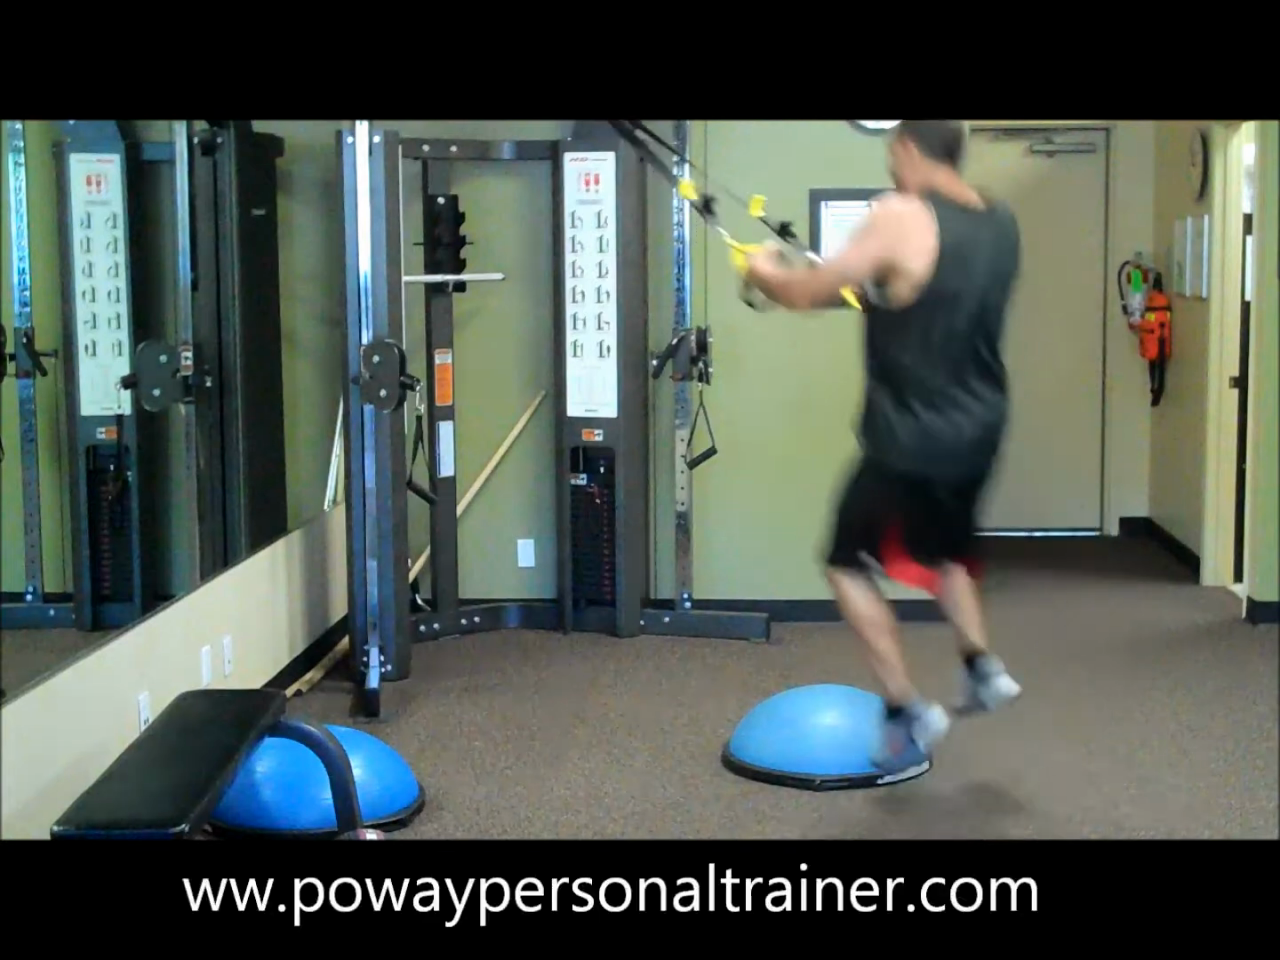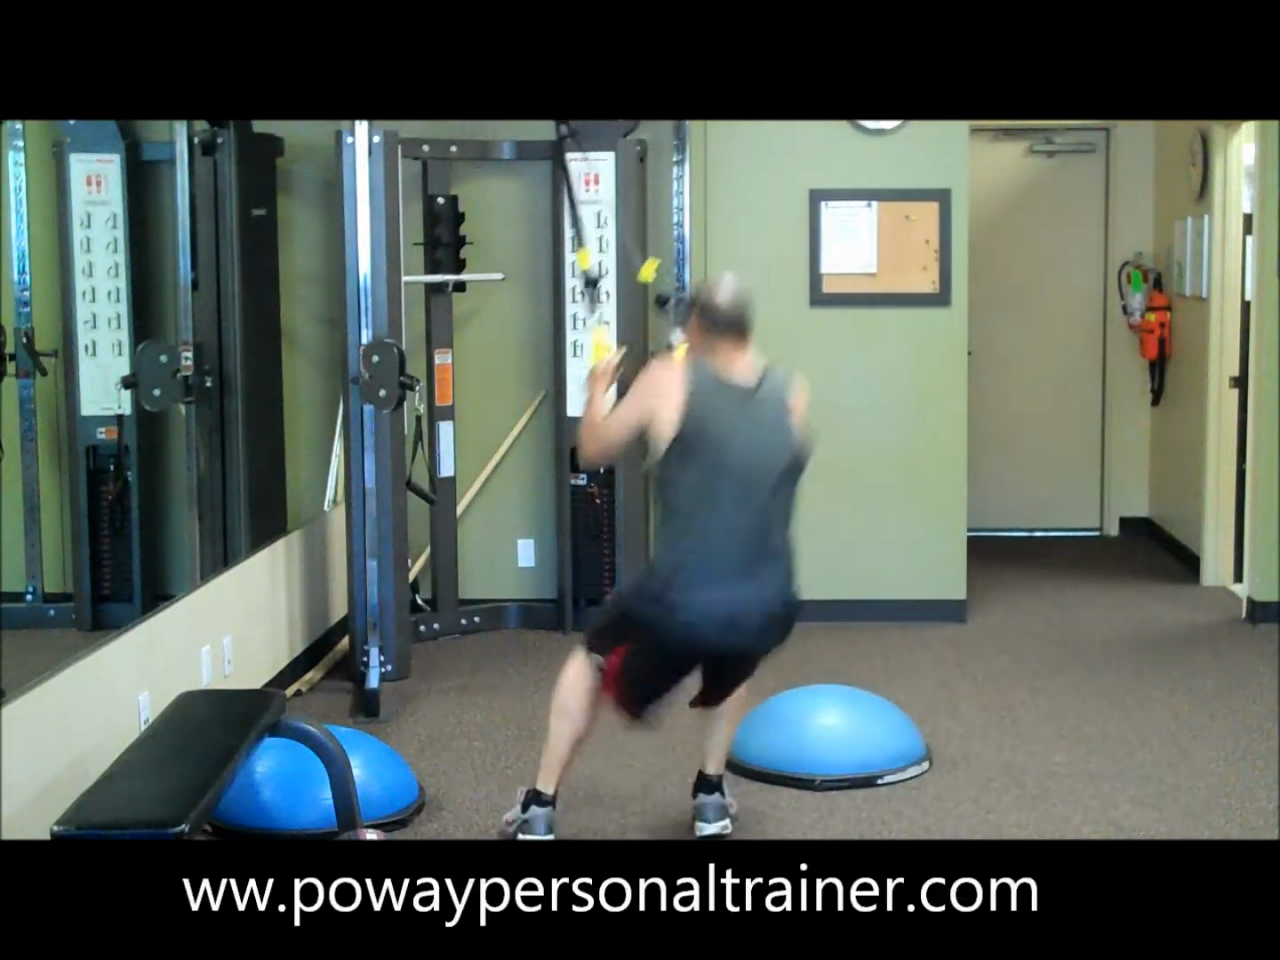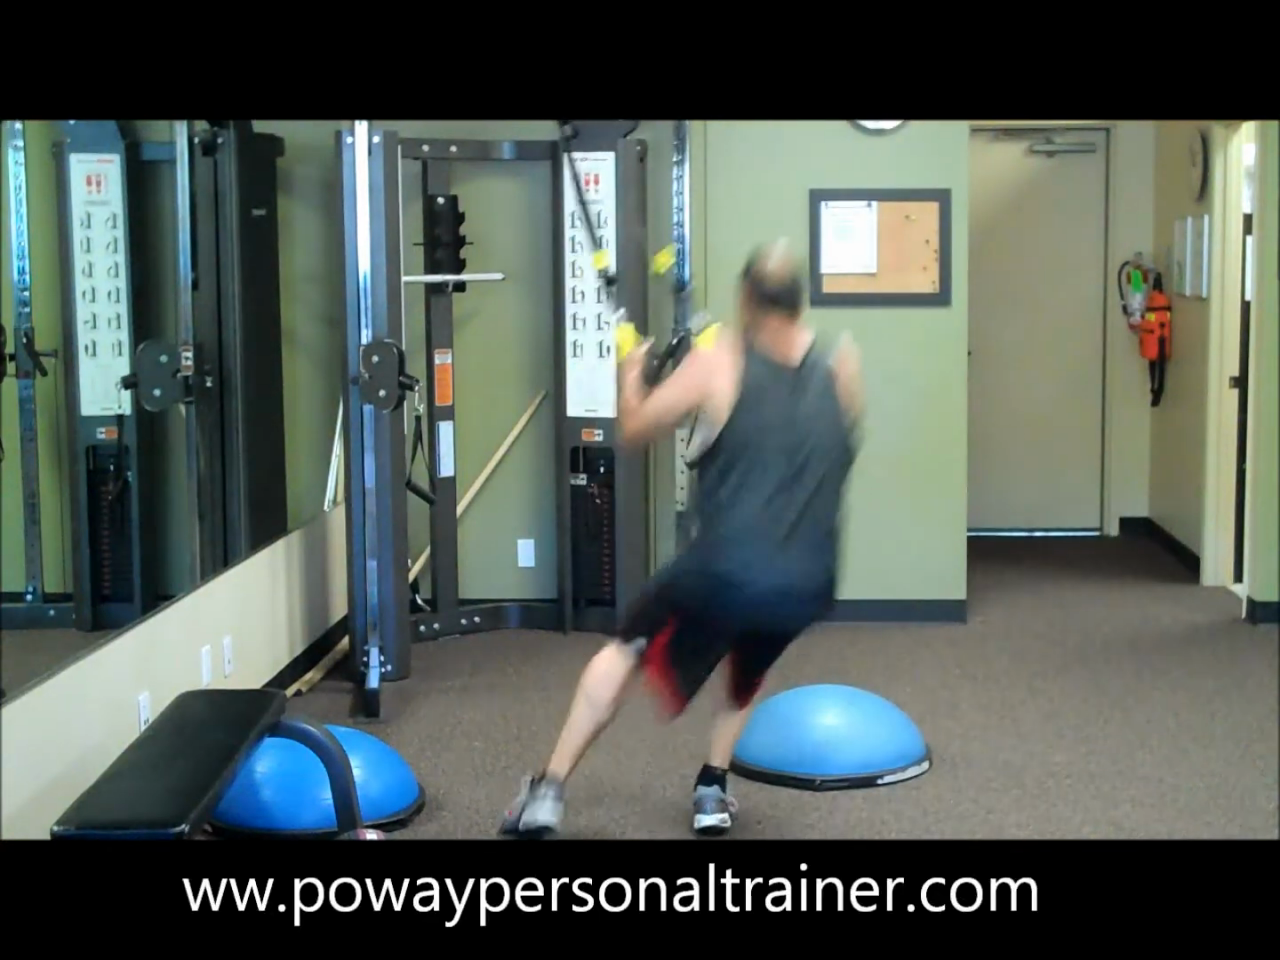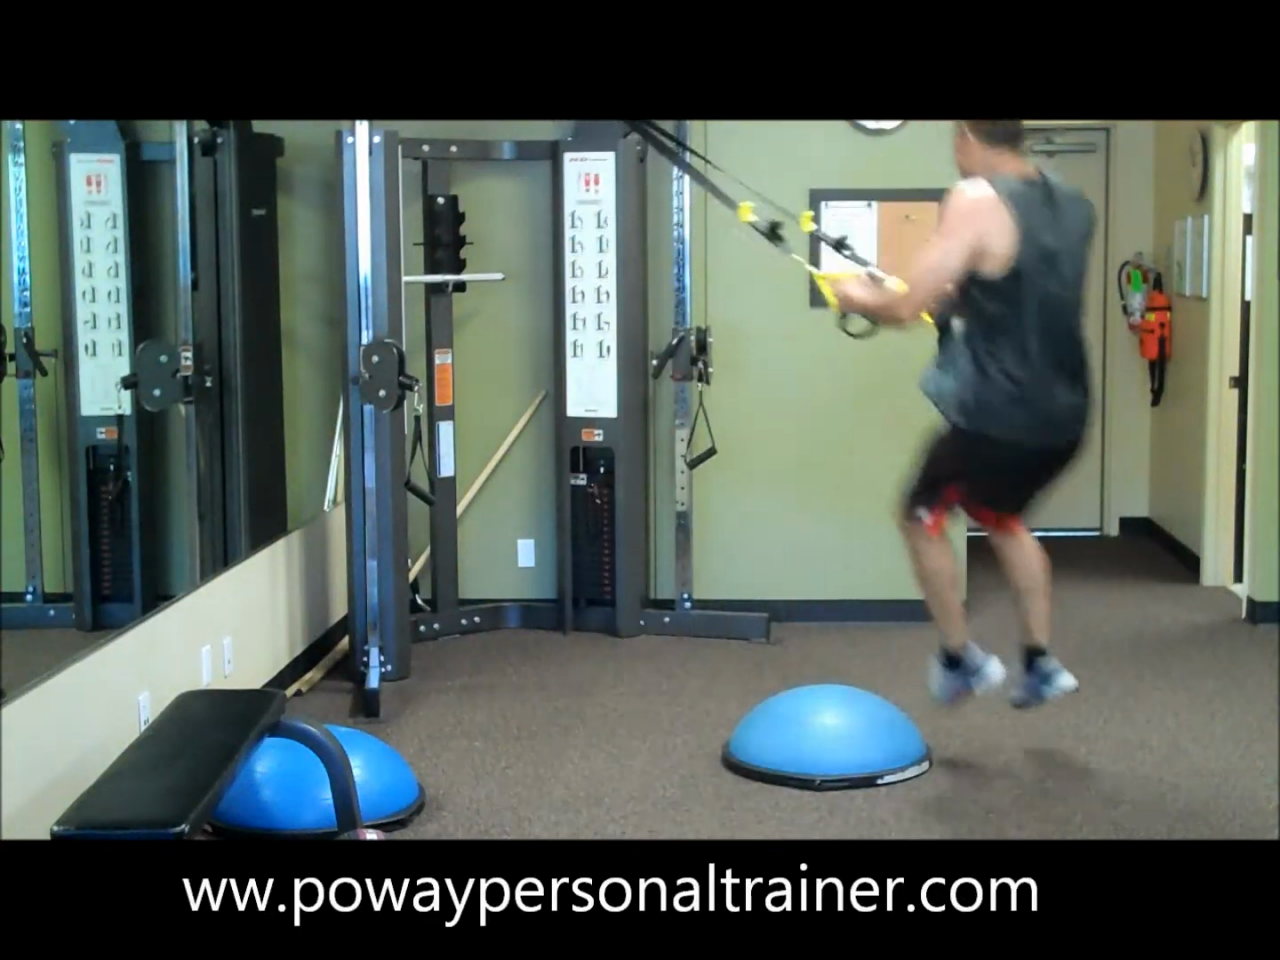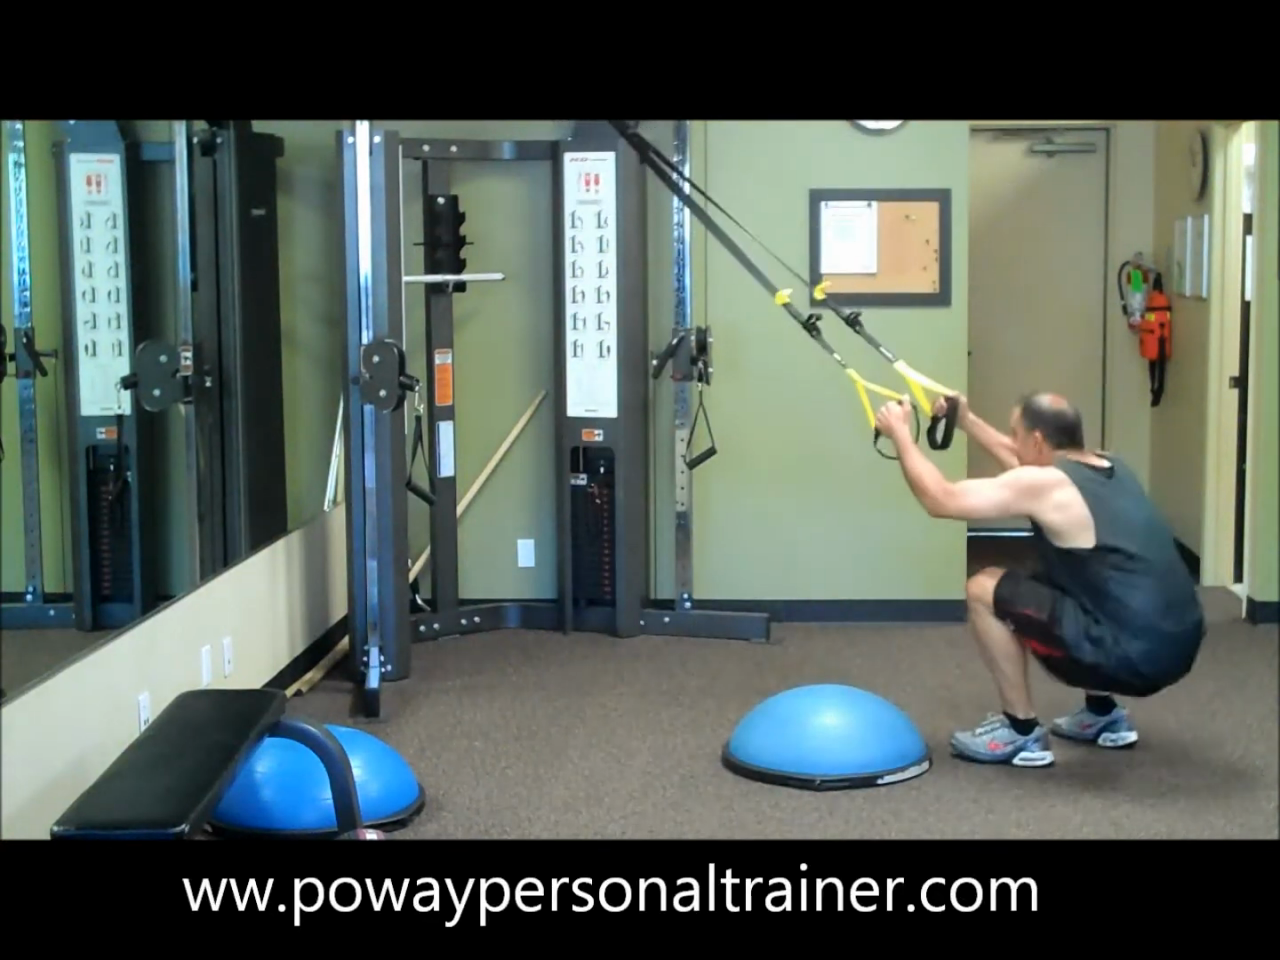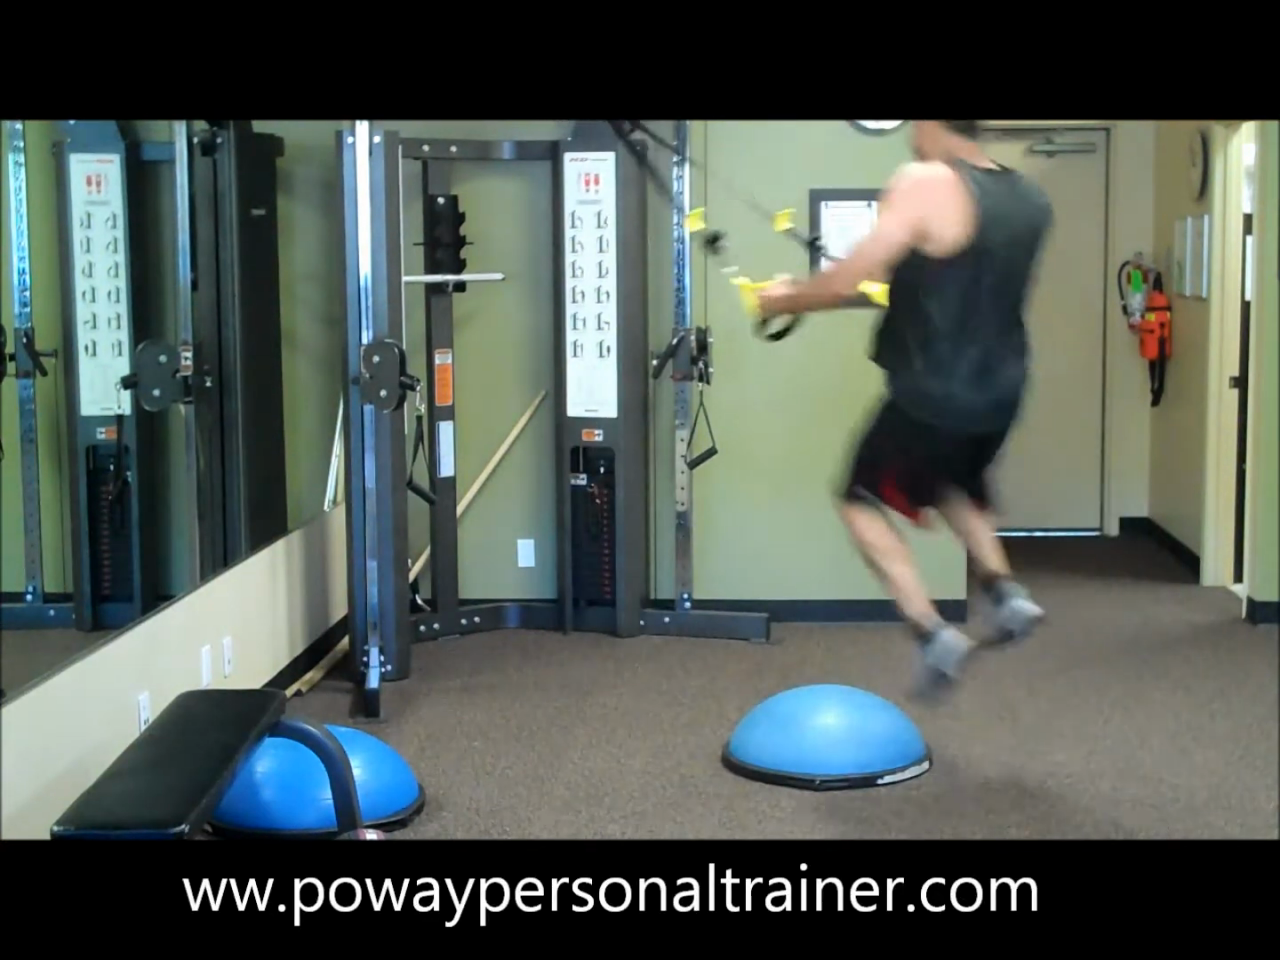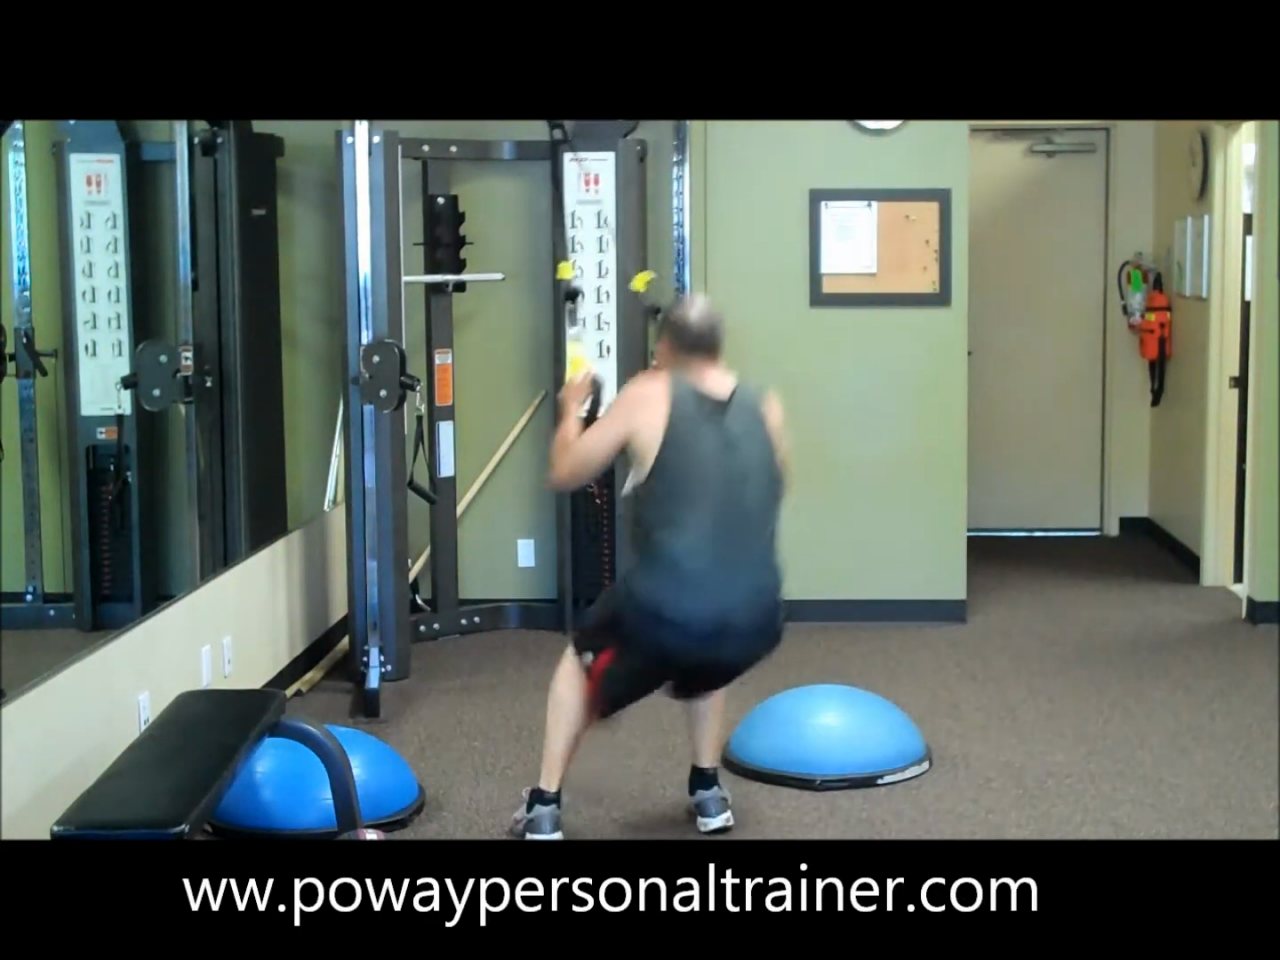
dt=0.5s
person 1, frame 1
left shoulder: (902, 218)
right shoulder: (1002, 223)
left elbow: (806, 294)
left wrist: (763, 272)
left hip: (910, 444)
right hip: (976, 434)
left knee: (849, 566)
right knee: (943, 546)
left ankle: (908, 710)
right ankle: (983, 667)
person 1, frame 2
left shoulder: (668, 380)
right shoulder: (792, 397)
left elbow: (595, 447)
left wrist: (598, 385)
left hip: (680, 605)
right hip: (766, 614)
left knee: (588, 661)
right knee: (727, 674)
left ankle: (538, 808)
right ankle: (711, 795)
person 1, frame 3
left shoulder: (718, 362)
right shoulder: (843, 368)
left elbow: (635, 430)
left wrist: (630, 373)
left hip: (722, 577)
right hip: (806, 587)
left knee: (626, 648)
right knee: (743, 670)
left ankle: (547, 788)
right ankle: (711, 790)
person 1, frame 4
left shoulder: (976, 201)
right shoulder: (1070, 204)
left elbow: (907, 307)
left wrist: (857, 297)
left hip: (998, 416)
right hip: (1064, 418)
left knee: (922, 519)
right knee: (1001, 519)
left ankle: (963, 662)
right ankle: (1042, 663)
person 1, frame 5
left shoulder: (1046, 487)
right shoulder: (1111, 469)
left elbow: (943, 500)
left wrist: (900, 432)
right wrist: (966, 421)
left hip: (1139, 652)
right hip: (1181, 639)
left knee: (986, 592)
left ankle: (1022, 732)
right ankle: (1105, 716)
person 1, frame 6
left shoulder: (923, 185)
right shoulder: (1025, 198)
left elbow: (844, 281)
left wrist: (780, 300)
left hip: (935, 399)
right hip: (997, 395)
left knee: (860, 504)
right knee: (954, 483)
left ankle: (932, 632)
right ankle: (1003, 589)
person 1, frame 7
left shoulder: (647, 398)
right shoulder: (765, 411)
left elbow: (564, 472)
left wrist: (572, 404)
left hip: (667, 616)
right hip: (754, 623)
left knee: (581, 660)
right knee: (704, 665)
left ankle: (544, 805)
right ankle: (708, 790)
